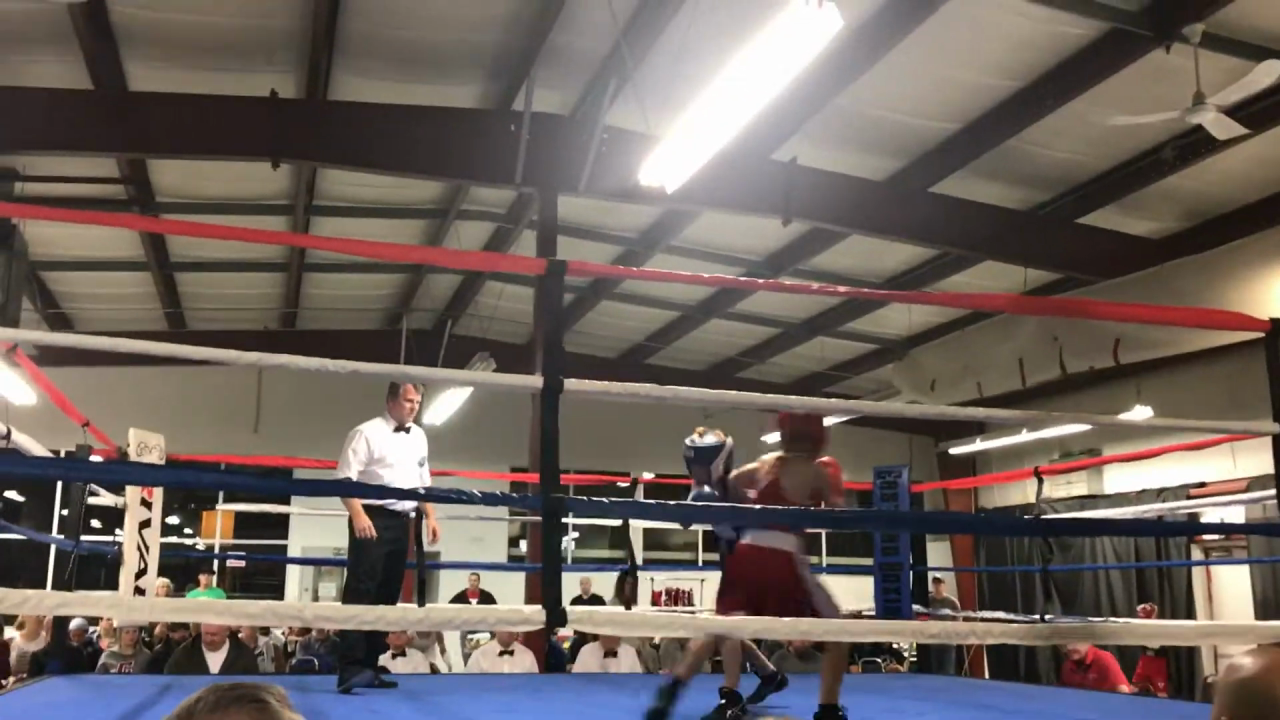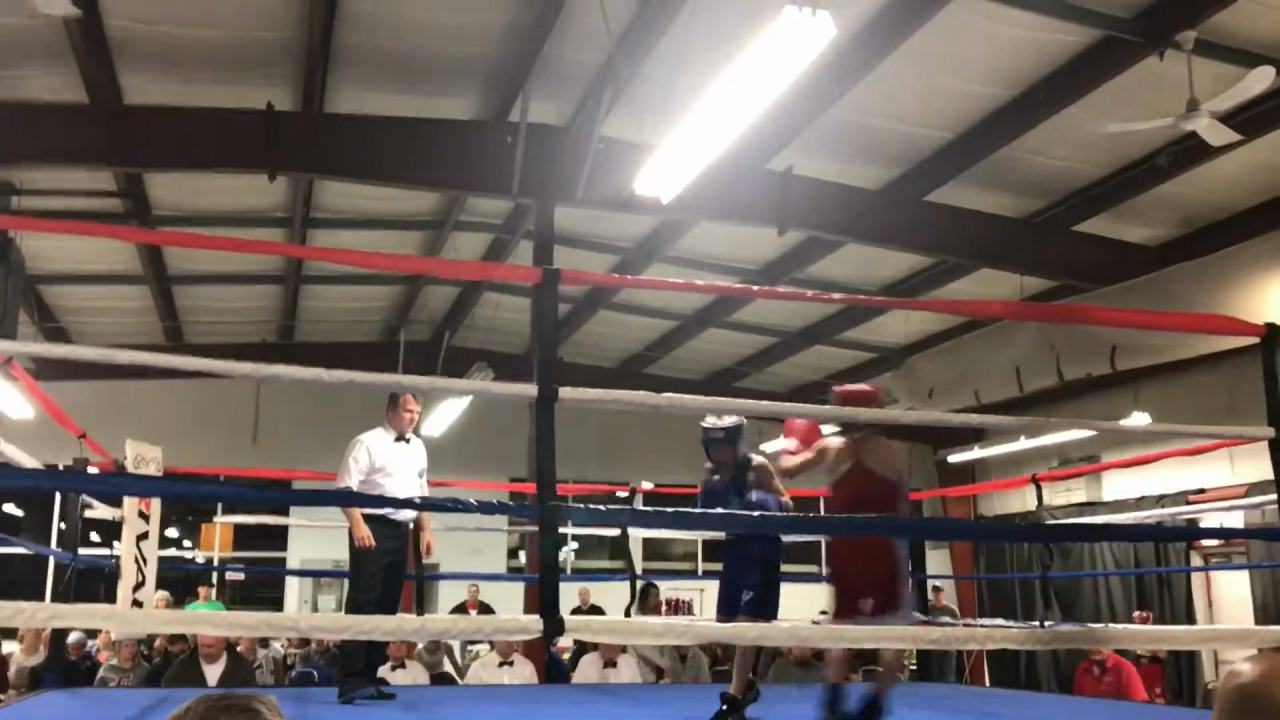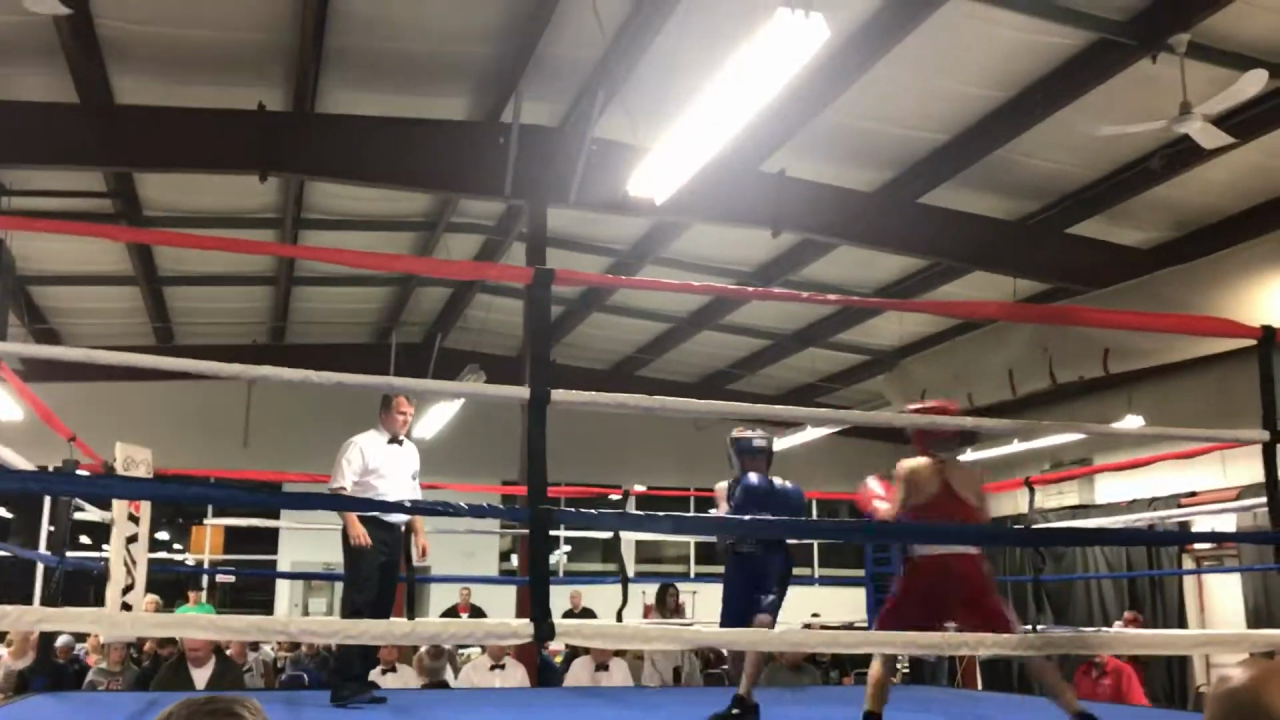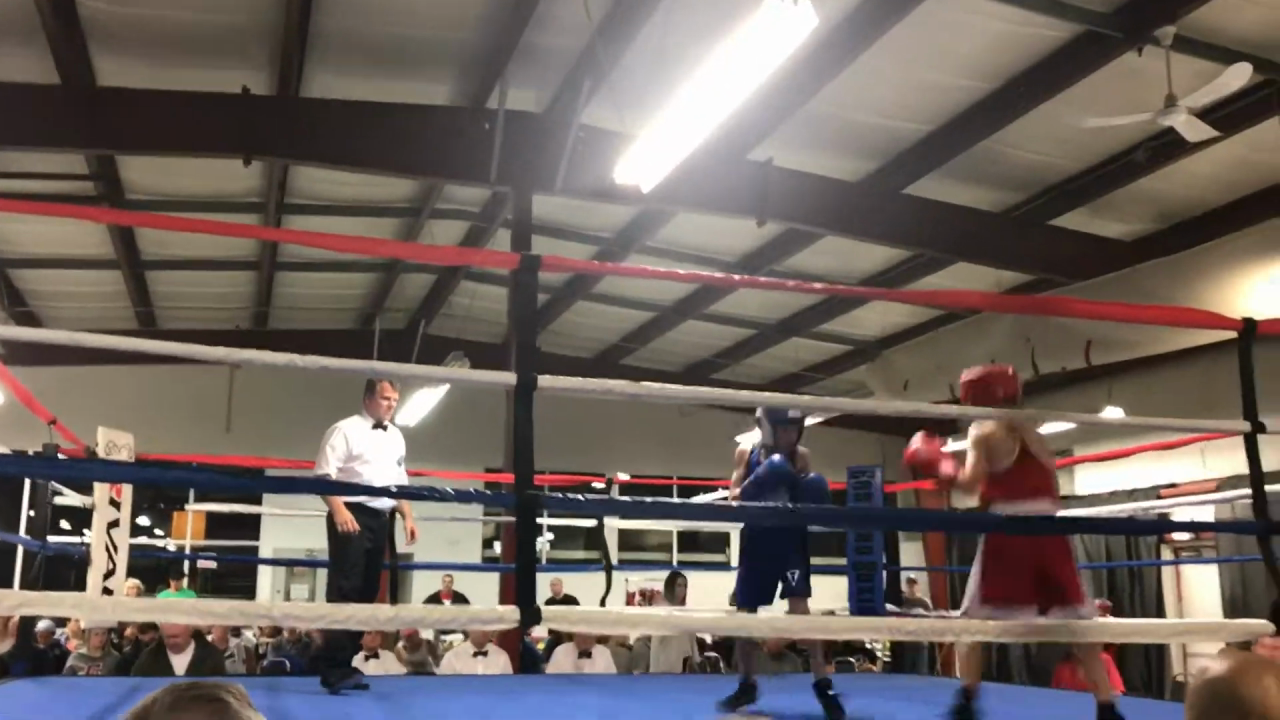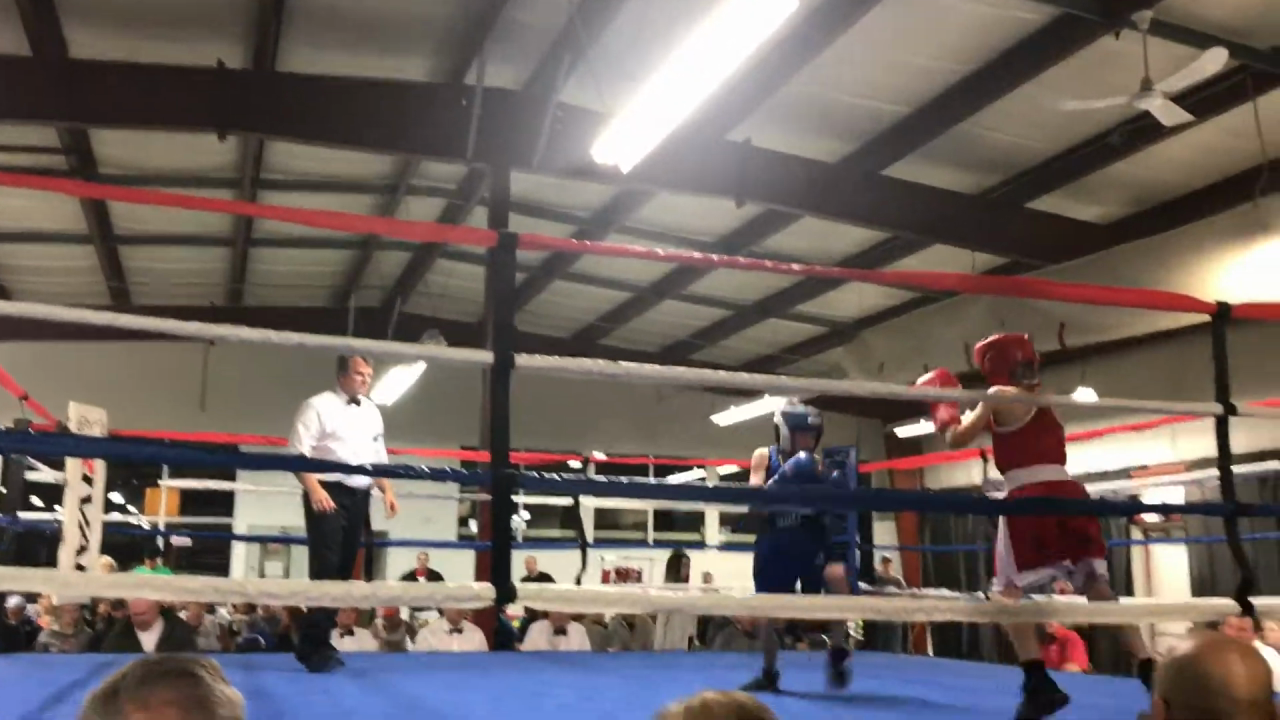
dt=0.2s
person 1, frame 1
left shoulder: (767, 462)
right shoulder: (818, 472)
left elbow: (733, 482)
right wrist: (835, 487)
left hip: (747, 554)
right hip: (781, 560)
left ankle: (670, 692)
person 1, frame 2
left shoulder: (831, 446)
right shoulder: (892, 452)
left elbow: (786, 469)
right elbow: (901, 509)
left wrist: (794, 445)
left hip: (843, 542)
right hip: (880, 543)
left knee: (844, 626)
person 1, frame 3
left shoulder: (912, 468)
right shoulder: (968, 475)
left elbow: (892, 518)
right elbow: (983, 527)
left wrist: (876, 503)
left hip: (925, 568)
right hip: (967, 565)
person 1, frame 4
left shoulder: (985, 431)
right shoulder: (1033, 433)
left elbow: (971, 481)
left wrist: (938, 464)
left hip: (1007, 533)
right hip: (1047, 531)
left knee: (976, 621)
right knee: (1076, 625)
person 1, frame 5
left shoulder: (999, 396)
left elbow: (956, 439)
left wrist: (941, 408)
left hip: (1028, 496)
right hip: (1068, 493)
left knee: (1010, 591)
right knee: (1098, 589)
left ankle: (1039, 686)
right ankle: (1149, 669)
person 2, frame 1
left shoulder: (419, 437)
right shoulder: (368, 432)
right elbow: (345, 478)
left wrist: (430, 516)
right wrist: (358, 515)
left hip: (401, 522)
right hip: (372, 519)
left knee: (387, 596)
right knee: (361, 590)
left ankle: (368, 666)
right ankle: (351, 667)
person 2, frame 2
left shoulder: (418, 448)
right shoulder: (368, 442)
right elbow: (346, 487)
left wrist: (425, 530)
right wrist: (357, 524)
left hip: (400, 532)
right hip: (372, 529)
left knee: (387, 606)
right knee: (362, 600)
left ankle: (368, 678)
right ankle: (352, 679)
person 2, frame 3
left shoulder: (411, 451)
right shoulder: (361, 444)
right elbow: (339, 488)
left wrist: (419, 534)
right wrist: (352, 524)
left hip: (394, 534)
right hip: (366, 531)
left knee: (380, 609)
right knee: (358, 603)
left ankle: (360, 681)
right ankle: (345, 684)
person 2, frame 4
left shoulder: (396, 437)
right shoulder: (345, 430)
right elbow: (324, 474)
left wrist: (407, 517)
right wrist: (338, 510)
left hip: (380, 520)
right hip: (351, 518)
left knee: (365, 595)
right knee: (344, 590)
left ankle: (342, 667)
right ankle: (335, 668)
person 2, frame 5
left shoulder: (372, 412)
right shoulder: (318, 406)
left elbow: (377, 459)
right elbow: (298, 453)
left wrist: (387, 491)
right wrist: (314, 489)
left hip: (357, 498)
right hip: (328, 495)
left knee: (342, 572)
right knee: (326, 569)
left ankle: (311, 645)
right ankle: (317, 647)
person 3, frame 1
left shoulder: (737, 481)
right shoulder: (705, 487)
right elbow: (689, 518)
right wrist: (695, 504)
left hip: (751, 557)
right hip: (735, 557)
left knee: (731, 622)
right knee: (727, 628)
left ankle: (731, 697)
right ankle: (770, 674)
person 3, frame 2
left shoulder: (757, 467)
right shoulder: (711, 473)
left elbow: (784, 501)
right elbow: (707, 511)
left wrist: (775, 509)
right wrist: (708, 499)
left hip: (761, 549)
right hip: (734, 550)
left knee: (746, 622)
right knee: (726, 622)
right ankle: (746, 684)
person 3, frame 3
left shoulder: (777, 486)
right shoulder: (724, 489)
left wrist: (791, 512)
right wrist: (739, 505)
left hip: (772, 563)
right hip: (739, 566)
left knee: (761, 625)
person 3, frame 4
left shoulder: (801, 458)
right shoulder: (746, 454)
left elbow: (808, 501)
right elbow: (734, 499)
left wrist: (812, 493)
right wrist: (757, 481)
left hip: (790, 539)
right hip: (756, 540)
left knee: (799, 608)
right knee: (743, 613)
left ankle: (823, 686)
right ankle: (747, 685)
person 3, frame 5
left shoulder: (812, 461)
right shoulder: (763, 457)
right wrist: (782, 480)
left hip: (810, 538)
right hip: (774, 541)
left knee: (838, 576)
left ankle: (839, 650)
right ankle: (769, 673)
